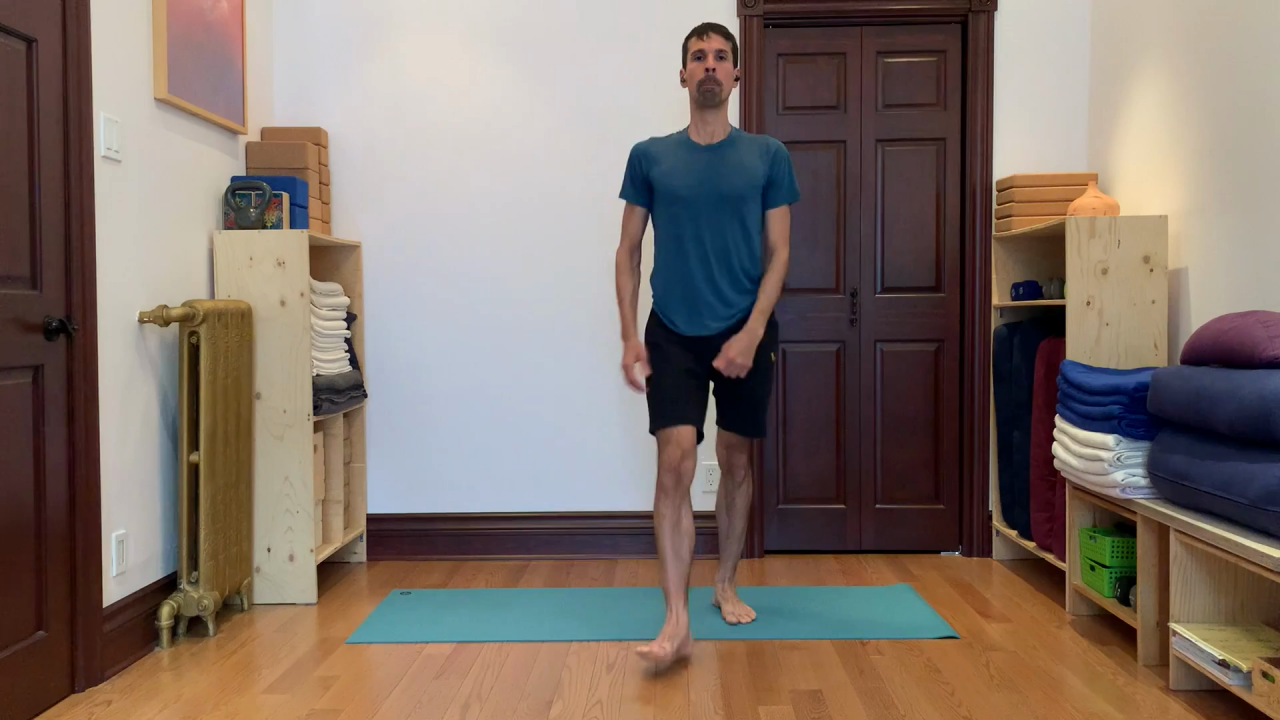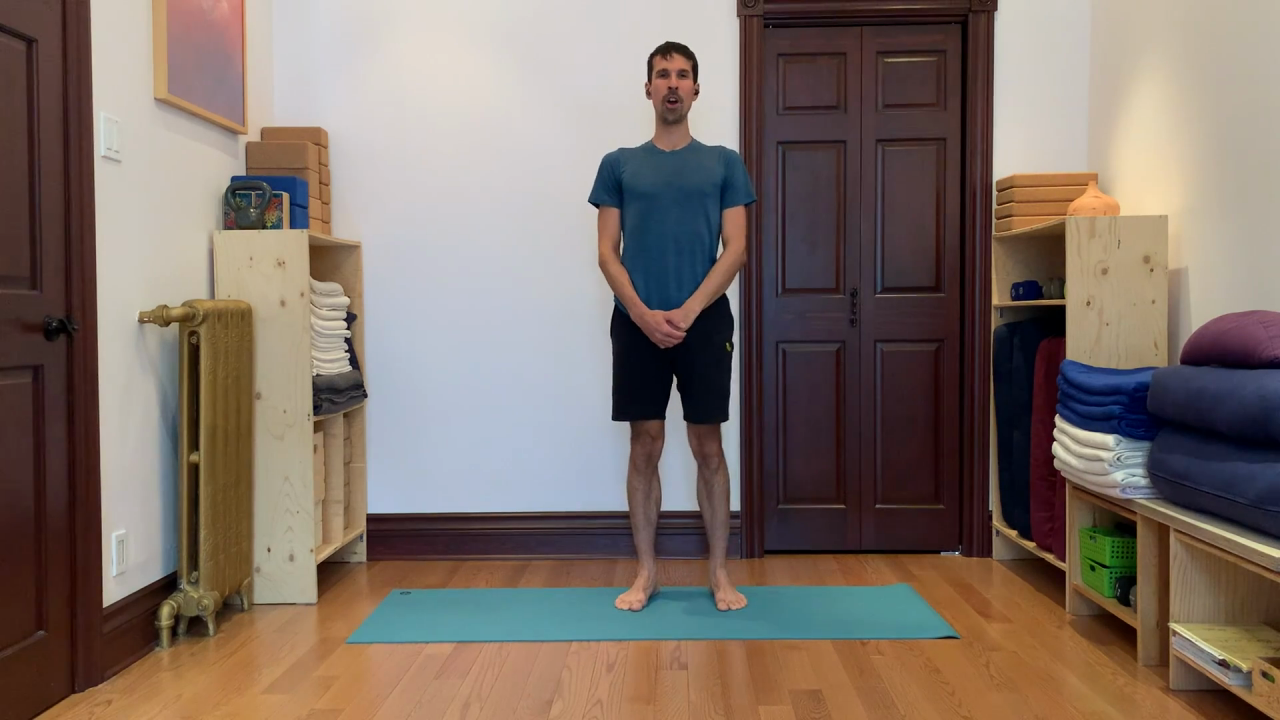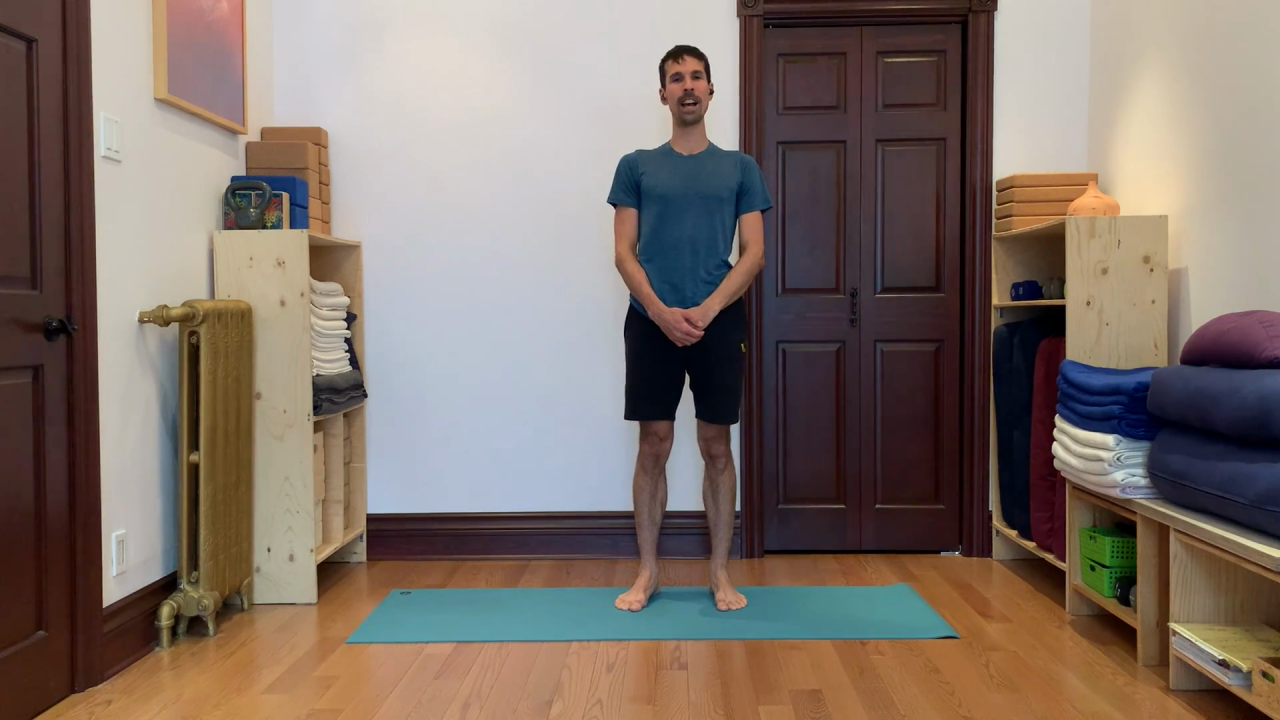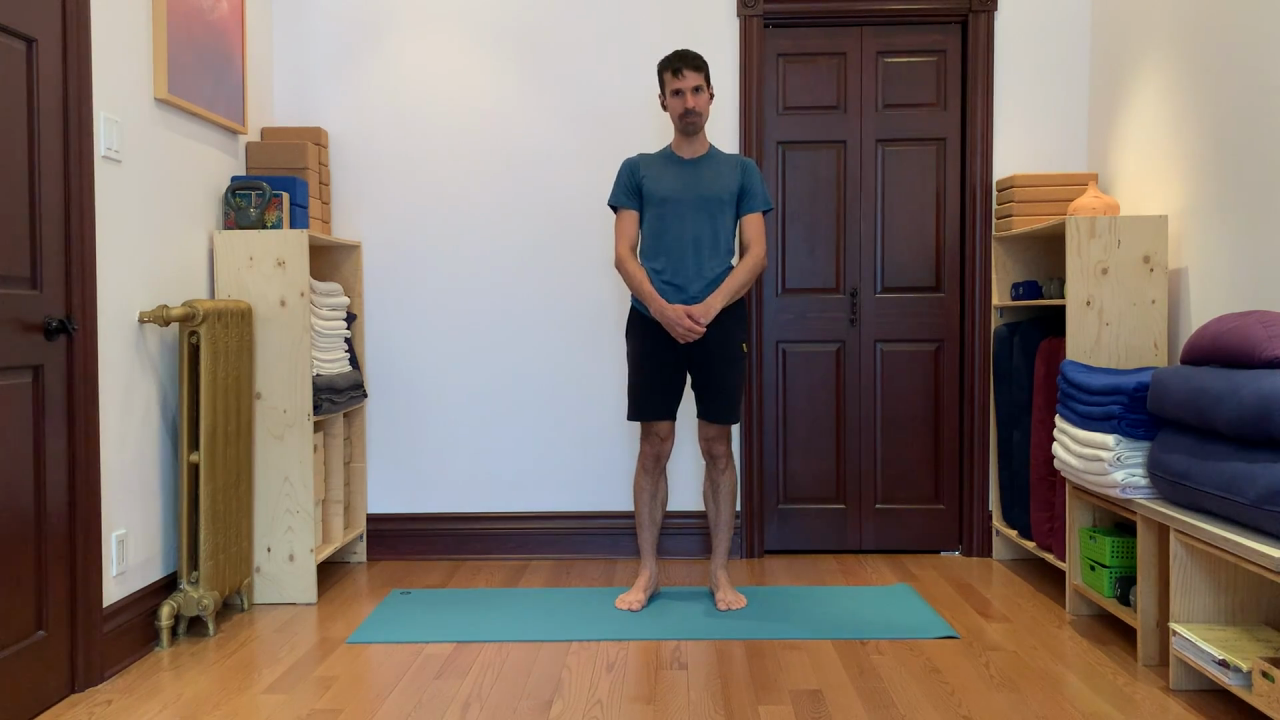
dt=1s
person 1, frame 1
left shoulder: (768, 155)
right shoulder: (650, 155)
left elbow: (779, 252)
right elbow: (627, 252)
left wrist: (751, 334)
right wrist: (630, 339)
left hip: (743, 335)
right hip: (673, 333)
left knee: (736, 462)
right knee: (675, 465)
left ankle: (726, 583)
right ankle: (676, 619)
person 1, frame 2
left shoulder: (723, 162)
right shoulder: (619, 164)
left elbow: (735, 250)
right elbow: (607, 253)
left wrist: (688, 311)
right wrist: (643, 314)
left hip: (705, 320)
right hip: (637, 323)
left knee: (708, 448)
right knee: (644, 448)
left ankle: (719, 571)
right ankle: (646, 571)
person 1, frame 3
left shoulder: (739, 168)
right shoulder: (636, 166)
left elbow: (753, 254)
right elbow: (624, 253)
left wrist: (706, 310)
right wrist: (661, 312)
left hip: (719, 322)
right hip: (651, 322)
left knee: (716, 447)
right knee: (653, 446)
left ankle: (720, 571)
right ankle: (647, 570)
person 1, frame 4
left shoulder: (740, 170)
right shoulder: (638, 170)
left elbow: (755, 253)
right elbow: (625, 256)
left wrist: (713, 302)
right wrist: (661, 306)
left hip: (720, 322)
right hip: (655, 321)
left knee: (717, 446)
right knee: (654, 445)
left ankle: (720, 571)
right ankle: (648, 570)
